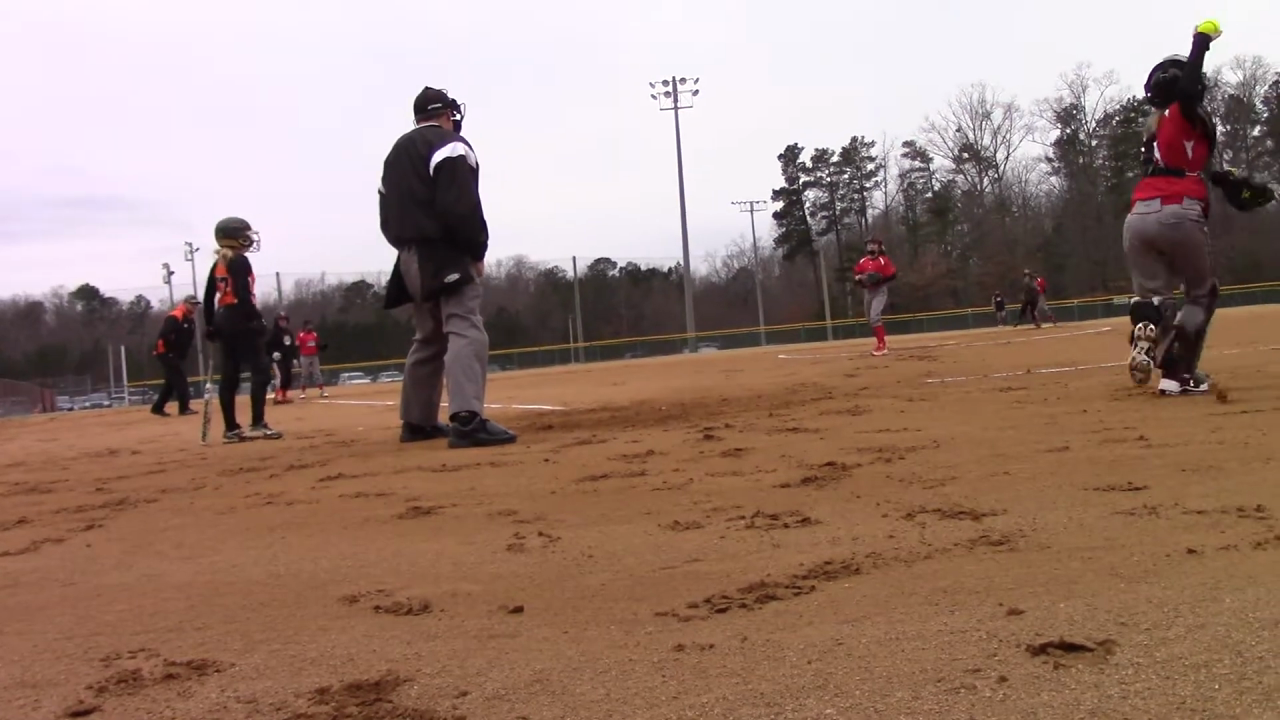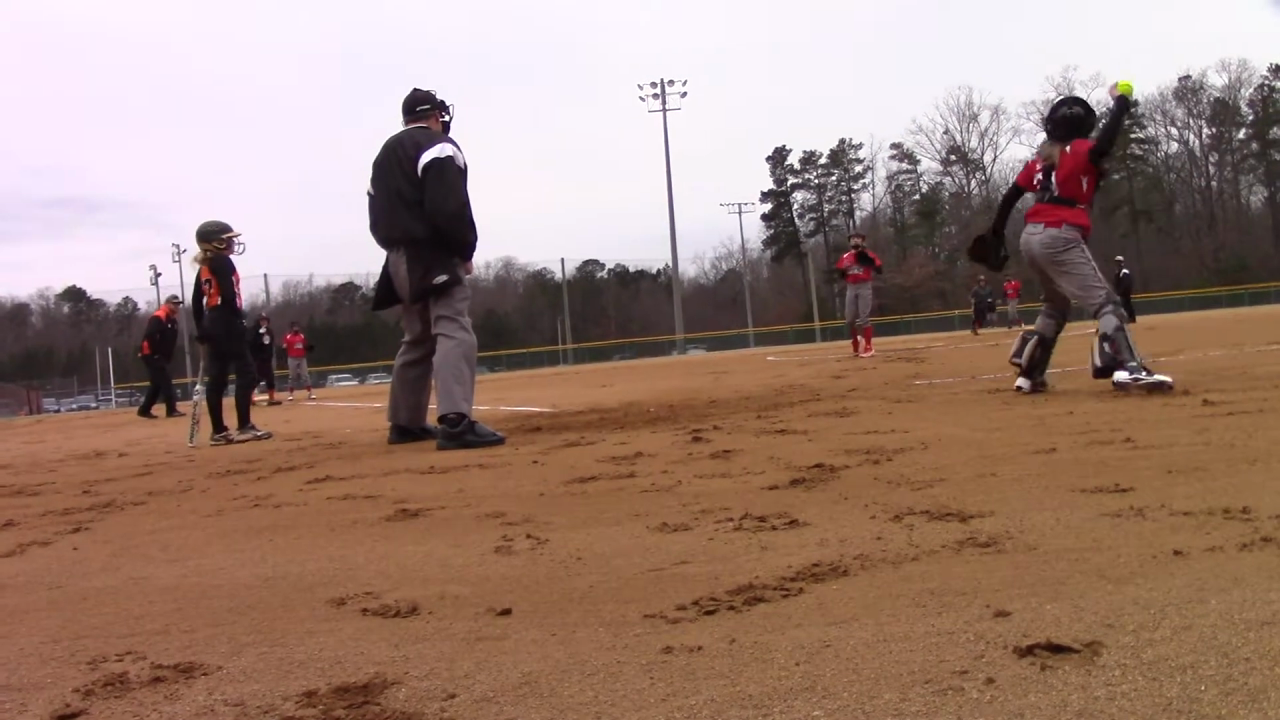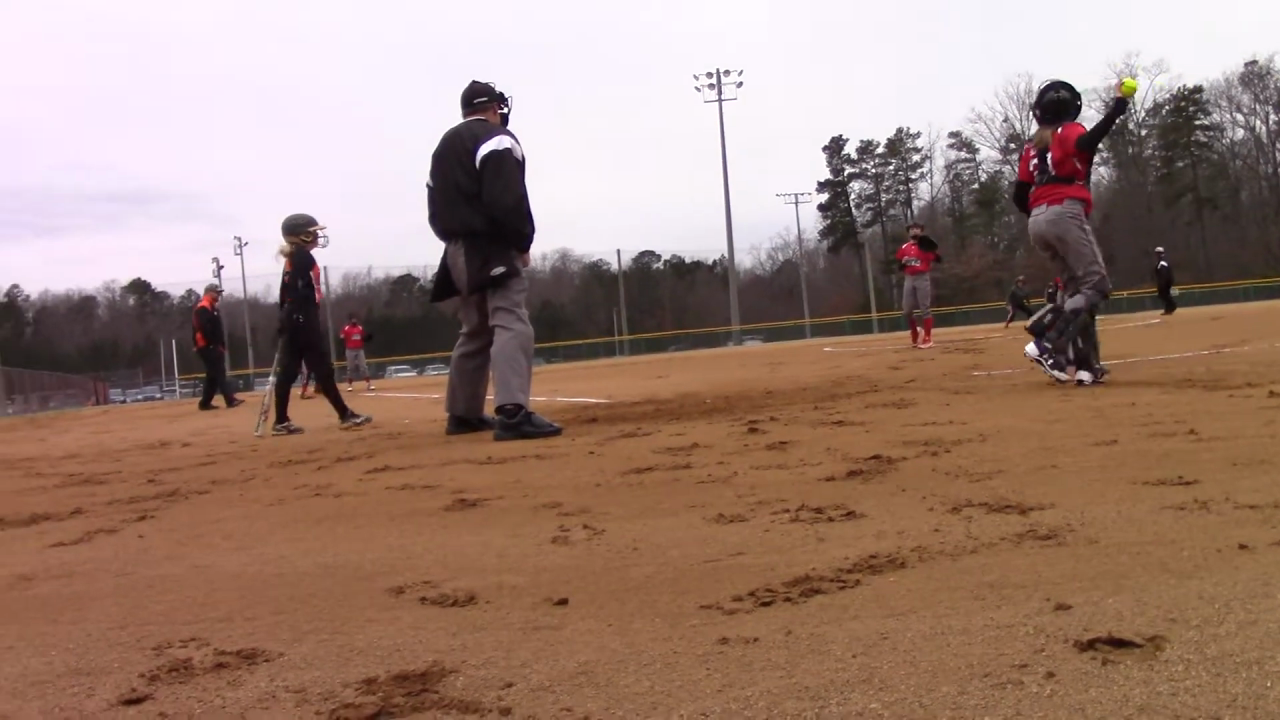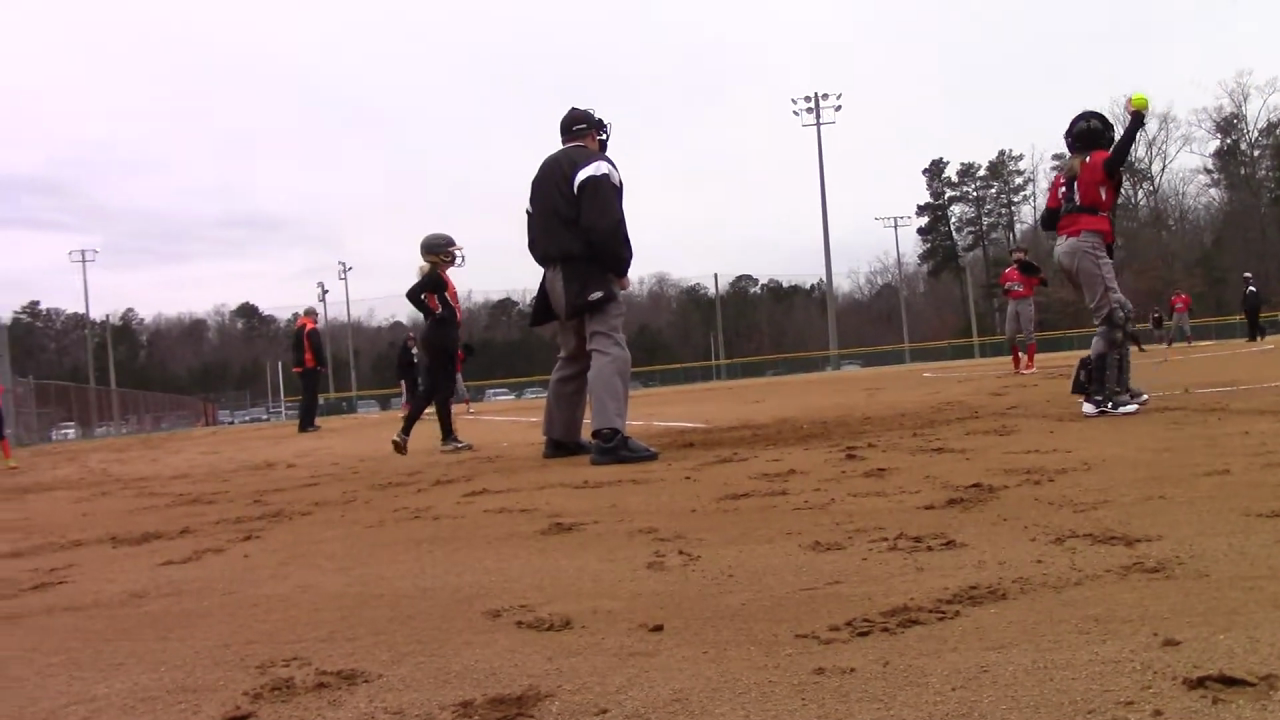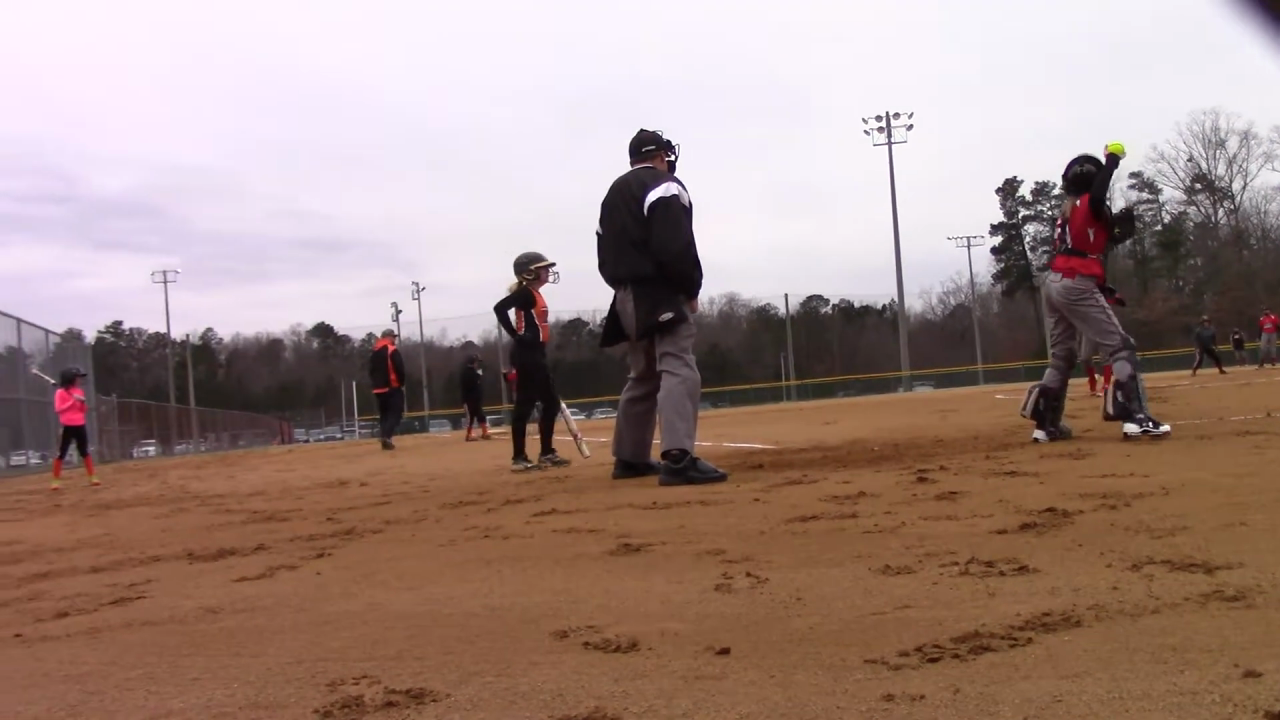
dt=0.5s
person 1, frame 1
left shoulder: (396, 153)
right shoulder: (451, 146)
left elbow: (388, 214)
right elbow: (462, 208)
left wrist: (408, 247)
right wrist: (477, 252)
left hip: (411, 258)
right hip: (445, 255)
left knee: (428, 338)
right knee: (465, 332)
left ankle: (417, 420)
right ankle: (467, 421)
person 1, frame 2
left shoulder: (384, 154)
right shoulder: (439, 147)
left elbow: (377, 215)
right elbow: (449, 208)
left wrist: (396, 248)
right wrist: (465, 251)
left hip: (400, 260)
right hip: (433, 256)
left knee: (417, 340)
right knee: (454, 333)
left ankle: (405, 422)
right ankle: (455, 423)
person 1, frame 3
left shoulder: (443, 147)
right shoulder: (497, 140)
left elbow: (436, 206)
right elbow: (507, 201)
left wrist: (455, 239)
right wrist: (523, 242)
left hip: (458, 251)
right hip: (491, 248)
left knee: (475, 331)
right knee: (511, 325)
left ankle: (463, 413)
right ankle: (513, 413)
person 1, frame 4
left shoulder: (543, 173)
right shoulder: (595, 166)
left elbow: (535, 231)
right elbow: (604, 226)
left wrist: (553, 265)
right wrist: (621, 267)
left hip: (557, 276)
right hip: (589, 273)
left knee: (573, 355)
right knee: (608, 349)
left ankle: (560, 437)
right ankle: (609, 438)
person 1, frame 5
left shoulder: (613, 194)
right shoulder: (665, 186)
left elbow: (605, 253)
right elbow: (675, 247)
left wrist: (624, 286)
right wrist: (691, 289)
left hip: (627, 297)
right hip: (660, 294)
left knee: (643, 376)
right knee: (678, 370)
left ankle: (630, 457)
right ankle: (678, 458)
person 2, frame 1
left shoulder: (1156, 127)
right shoulder: (1182, 114)
right elbow: (1189, 80)
left wrist: (1231, 182)
right wrist: (1201, 39)
left hip: (1139, 217)
right hip: (1179, 214)
left knee: (1150, 295)
right knee: (1201, 293)
left ankle: (1147, 327)
right ankle: (1176, 373)
person 2, frame 2
left shoulder: (1040, 157)
right shoulder: (1082, 149)
left elbow: (1010, 197)
right elbow: (1102, 145)
left wrist: (996, 234)
right wrist: (1119, 103)
left hip: (1031, 237)
right hip: (1061, 240)
left knee: (1057, 304)
right knee: (1105, 304)
left ankle: (1029, 373)
right ankle: (1127, 367)
person 2, frame 3
left shoulder: (1031, 147)
right shoulder: (1071, 132)
left elbow: (1019, 195)
right elbow: (1087, 143)
right wrist: (1119, 104)
left hip: (1037, 220)
right hip: (1065, 215)
left knee: (1077, 288)
right knee: (1095, 287)
left ankle: (1086, 365)
right ankle: (1046, 346)
person 2, frame 4
left shoulder: (1063, 174)
right shoulder: (1099, 162)
left elbow: (1046, 221)
right elbow: (1118, 155)
right wrist: (1135, 118)
left hip: (1063, 248)
right hip: (1086, 246)
left knee: (1119, 312)
right knee: (1111, 320)
left ankle: (1116, 385)
right ankle: (1099, 397)
person 2, frame 5
left shoulder: (1066, 212)
right shoulder: (1091, 206)
right elbow: (1097, 196)
left wrist: (1111, 235)
right wrist: (1111, 160)
left hip: (1053, 284)
right hip: (1078, 287)
left knee: (1062, 356)
right knee: (1120, 347)
left ankle: (1046, 424)
right ankle: (1135, 416)
person 3, frame 1
left shoulder: (218, 264)
right shoulder: (240, 261)
left elbow: (209, 297)
right elbow: (242, 294)
left wrist: (210, 325)
right wrist: (258, 319)
left hip: (223, 320)
right hip: (239, 320)
left knee: (229, 376)
right knee: (260, 371)
left ankle: (231, 429)
right ankle: (257, 424)
person 3, frame 2
left shoulder: (204, 267)
right shoulder: (222, 261)
left elbow: (196, 301)
right elbow: (227, 293)
left wrist: (201, 329)
right wrist: (240, 319)
left hip: (211, 323)
right hip: (225, 322)
left knee: (217, 378)
right knee: (246, 373)
left ankle: (219, 431)
right ankle: (244, 427)
person 3, frame 3
left shoulder: (292, 258)
right shoulder: (303, 255)
left elbow: (286, 290)
right elbow: (293, 284)
left wrist: (284, 320)
right wrist: (297, 313)
left hip: (293, 318)
right hip: (304, 317)
left knee: (288, 370)
right knee: (323, 368)
left ankle: (281, 421)
right ankle: (345, 415)
person 3, frame 4
left shoulder: (439, 277)
right shoulder: (435, 276)
right elbow: (412, 294)
right wrist: (432, 315)
left hip: (440, 336)
right hip: (442, 335)
left knee: (430, 388)
right knee: (444, 387)
left ankle: (404, 433)
right ankle: (448, 438)
person 3, frame 5
left shoulder: (536, 295)
right shoulder: (525, 294)
right elbow: (500, 308)
right wrist: (516, 335)
left hip: (535, 354)
right hip: (526, 354)
left knee: (551, 403)
right knee: (524, 404)
left ankle: (547, 452)
right ankle: (519, 457)
